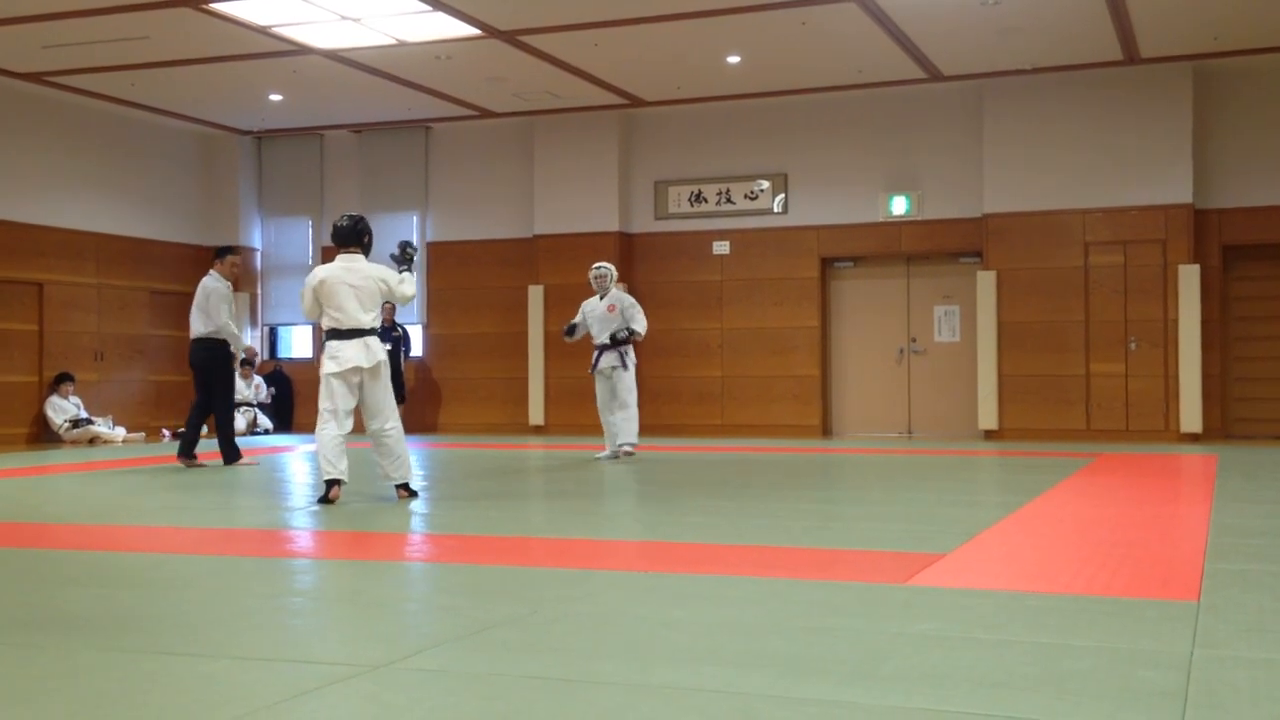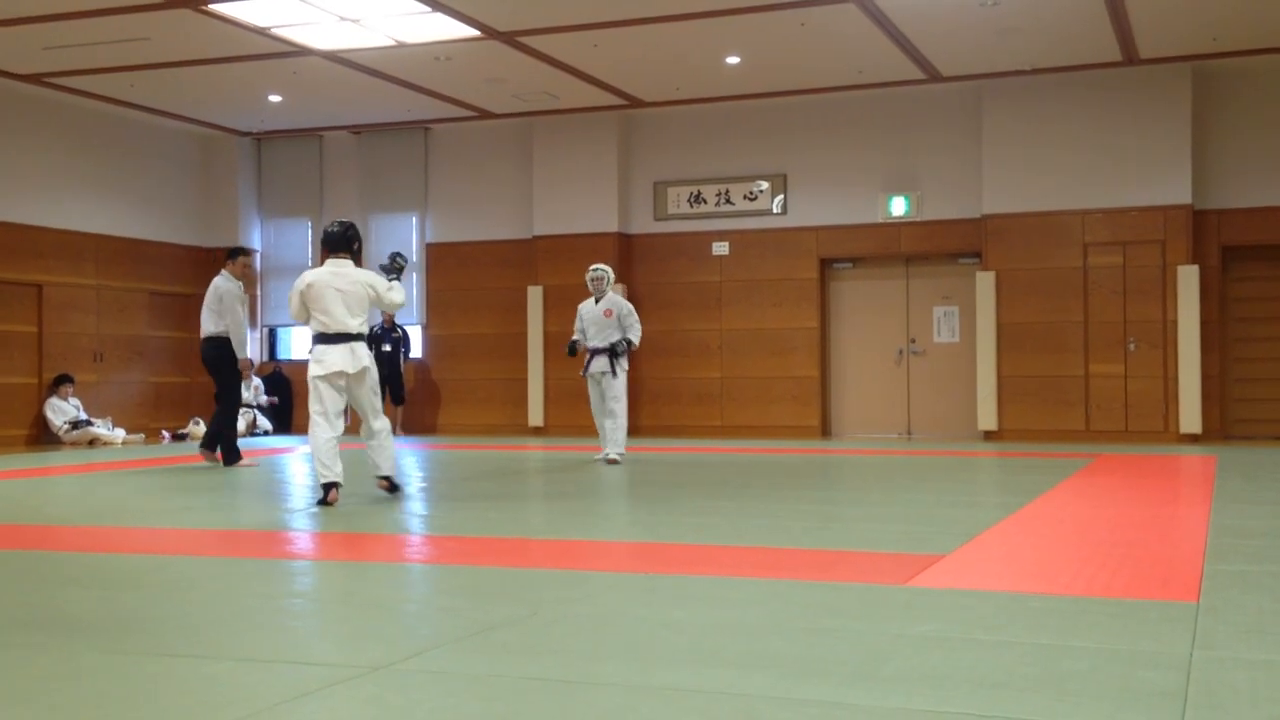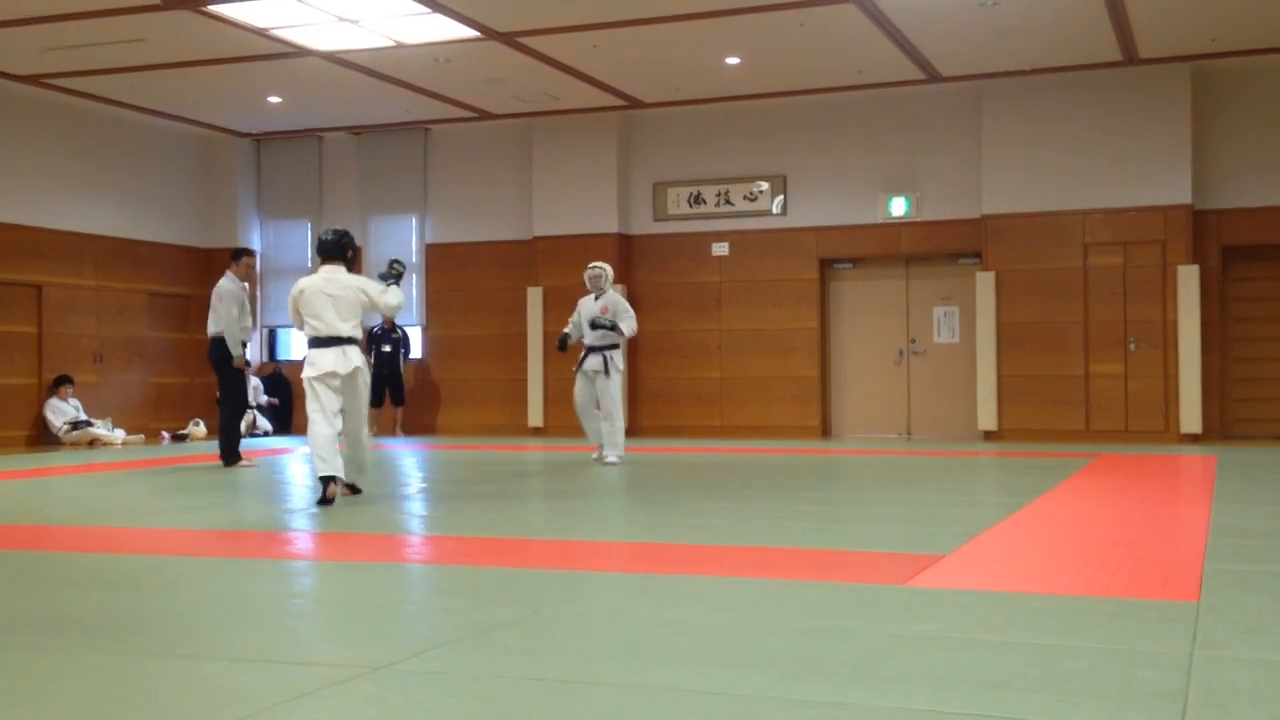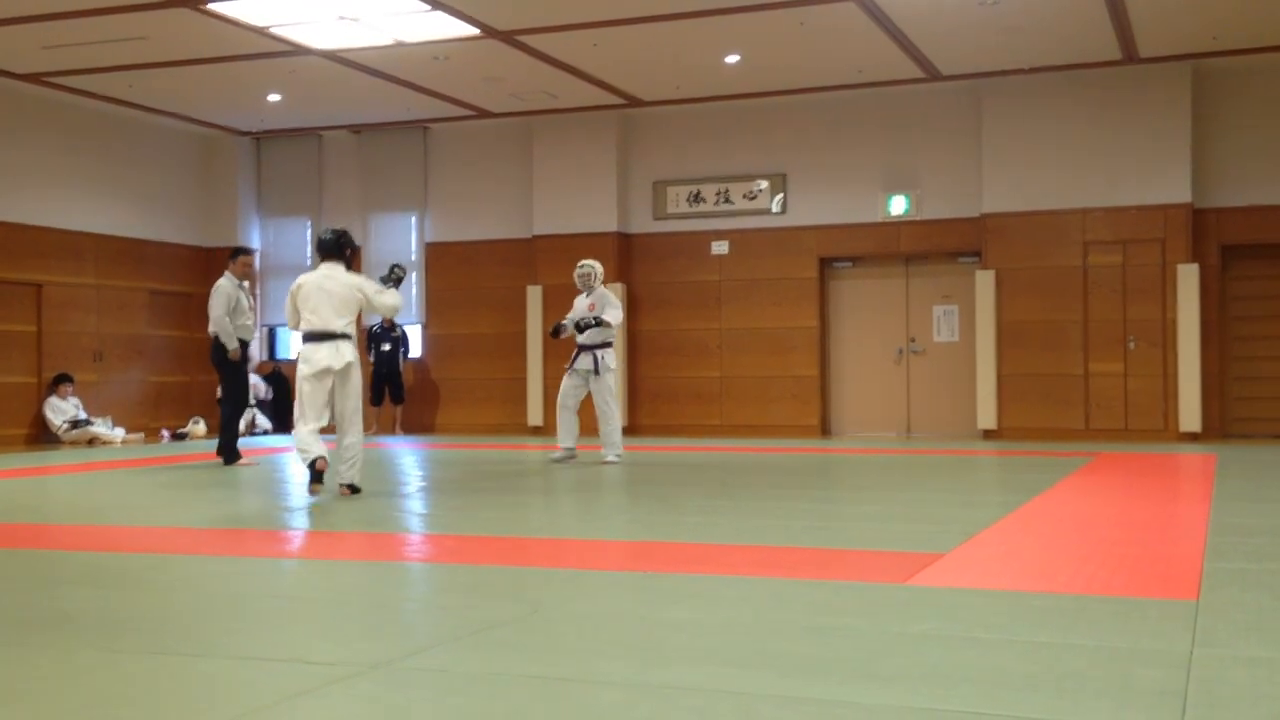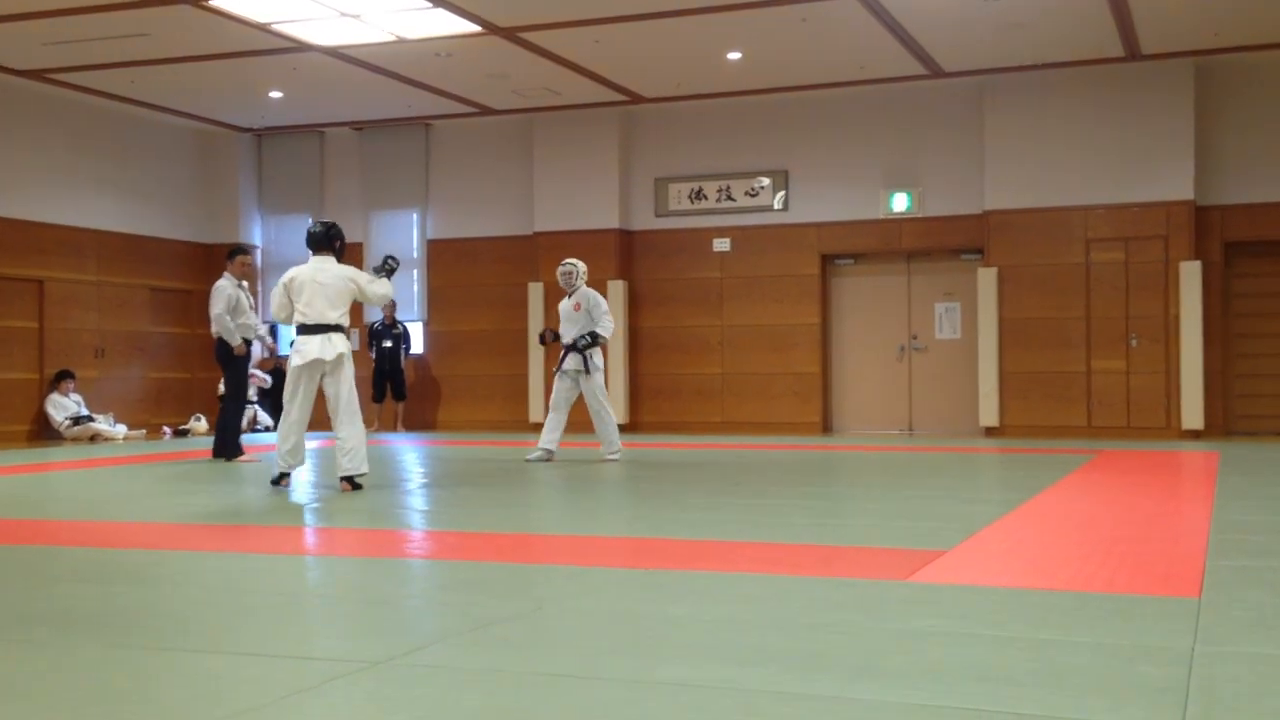
dt=0.2s
person 1, frame 1
left shoulder: (320, 274)
right shoulder: (378, 273)
left elbow: (311, 313)
right elbow: (406, 293)
right wrist: (405, 267)
left hip: (337, 351)
right hip: (370, 349)
left knee: (332, 421)
right knee: (385, 420)
left ankle: (333, 482)
right ankle: (402, 483)
person 1, frame 2
left shoulder: (309, 279)
right shoulder: (367, 278)
left elbow: (299, 316)
right elbow: (395, 301)
right wrist: (394, 276)
left hip: (324, 355)
right hip: (357, 354)
left knee: (325, 423)
right knee: (375, 419)
left ankle: (330, 485)
right ankle: (384, 475)
person 1, frame 3
left shoulder: (303, 286)
right shoulder: (359, 284)
left elbow: (298, 323)
right elbow: (392, 304)
right wrist: (393, 282)
left hip: (318, 358)
right hip: (350, 357)
left knee: (322, 423)
right knee: (356, 425)
left ankle: (331, 481)
right ankle: (349, 480)
person 1, frame 4
left shoulder: (302, 282)
right shoulder: (357, 283)
left elbow: (292, 321)
right elbow: (390, 306)
right wrist: (392, 285)
left hip: (312, 353)
right hip: (343, 353)
left knee: (307, 419)
right knee: (349, 422)
left ankle: (317, 460)
right ankle: (348, 480)
person 1, frame 5
left shoulder: (293, 274)
right shoulder: (348, 274)
left elbow: (280, 313)
right elbow: (382, 295)
right wrist: (385, 275)
left hip: (305, 345)
right hip: (336, 345)
left knee: (295, 412)
right knee: (346, 414)
left ankle: (284, 471)
right ankle: (349, 475)
person 2, frame 1
left shoulder: (210, 284)
right shoulder: (218, 287)
right elbow: (222, 323)
left wrist: (233, 347)
right wrist: (242, 346)
left hip: (201, 348)
right hip: (214, 349)
left knee: (204, 403)
right knee: (224, 403)
left ankle: (186, 451)
right ankle: (231, 455)
person 2, frame 2
left shoulder: (221, 284)
right shoulder: (230, 287)
right elbow: (235, 323)
left wrist: (239, 354)
right wrist: (242, 356)
left hip: (214, 346)
right hip: (223, 348)
left knee: (226, 401)
right knee: (230, 402)
left ankle: (209, 445)
right ankle: (231, 456)
person 2, frame 3
left shoulder: (238, 287)
right shoulder: (229, 287)
right elbow: (228, 323)
left wrist: (238, 352)
right wrist: (238, 353)
left hip: (229, 350)
right hip: (227, 350)
left knee: (238, 402)
right knee: (233, 403)
left ankle: (229, 451)
right ankle: (231, 456)
person 2, frame 4
left shoulder: (242, 288)
right shoulder: (224, 287)
right elbow: (219, 318)
left wrist: (243, 348)
right wrist: (232, 346)
left hip: (238, 348)
right hip: (228, 350)
left knee: (239, 400)
right knee: (234, 401)
left ankle: (226, 448)
right ankle: (231, 455)
person 2, frame 5
left shoulder: (242, 288)
right shoulder: (224, 286)
left elbow: (252, 320)
right elbow: (219, 317)
left wrist: (266, 340)
right wrist: (236, 342)
left hip: (241, 348)
right hip: (231, 349)
left knee: (233, 398)
right knee: (236, 398)
left ankle: (221, 448)
right ankle: (233, 451)
person 3, frame 1
left shoulder: (623, 299)
right shoulder: (588, 305)
left elbow: (640, 322)
right elbow: (579, 328)
left wrist: (627, 333)
right wrist: (570, 330)
left hip: (621, 355)
right hip: (601, 358)
left knee: (625, 398)
right knee: (605, 404)
left ankle: (627, 443)
right ankle: (612, 447)
person 3, frame 2
left shoulder: (620, 304)
right shoulder: (584, 307)
left elbow: (635, 330)
right elbow: (581, 333)
left wrist: (624, 344)
right wrist: (575, 344)
left hip: (614, 361)
right hip: (593, 361)
left knee: (615, 405)
right knee: (599, 408)
left ankle: (615, 450)
right ankle: (608, 448)
person 3, frame 3
left shoulder: (617, 301)
right shoulder: (583, 303)
left elbow: (630, 325)
right elbow: (575, 325)
left wrist: (610, 324)
right wrist: (565, 337)
left hip: (608, 359)
right hip: (587, 359)
left knee: (610, 406)
right knee: (582, 404)
left ankle: (614, 452)
right ankle: (602, 444)
person 3, frame 4
left shoulder: (606, 297)
right shoulder: (579, 301)
left elbow: (614, 316)
right elbow: (571, 320)
left wrist: (593, 322)
right wrist: (562, 327)
left hip: (600, 358)
right hip: (580, 357)
left knee: (605, 406)
right knee: (565, 401)
left ankle: (613, 451)
right ankle: (567, 447)
person 3, frame 5
left shoulder: (591, 296)
right shoulder: (564, 303)
left elbow: (606, 323)
left wrist: (589, 338)
right wrist: (552, 336)
left hip: (588, 357)
right hip: (568, 358)
left knee: (598, 404)
right knee: (557, 404)
left ankle: (613, 449)
right ankle: (546, 449)
